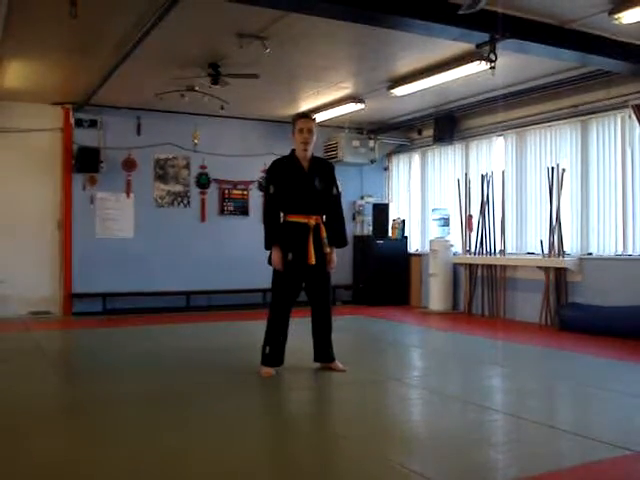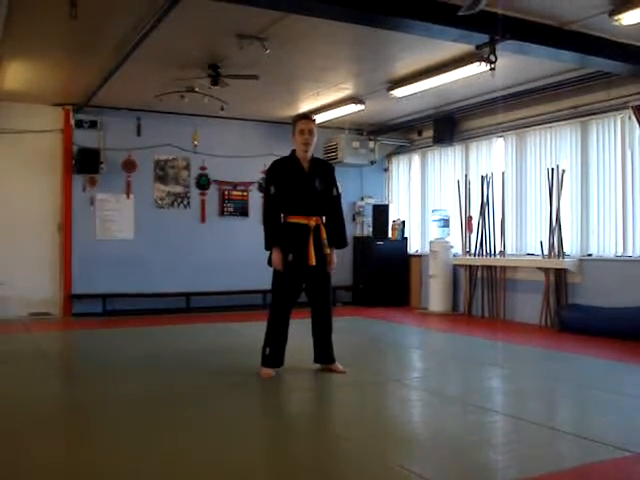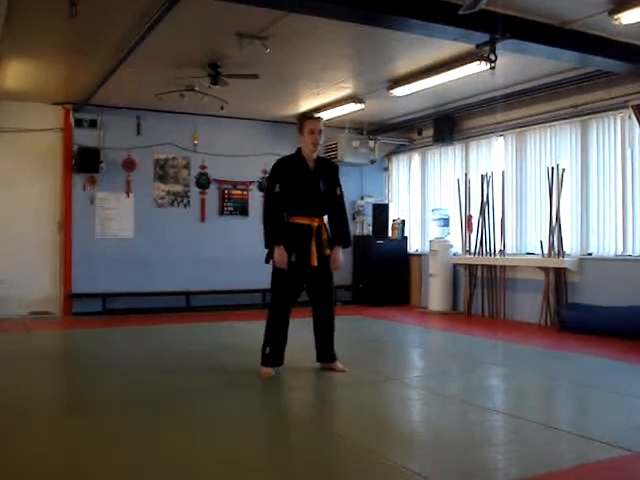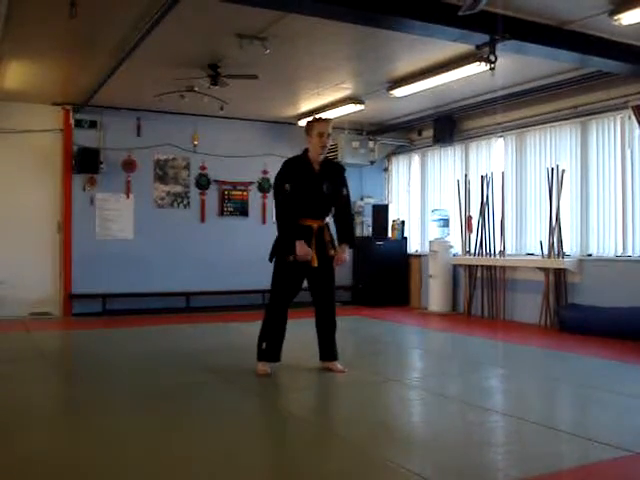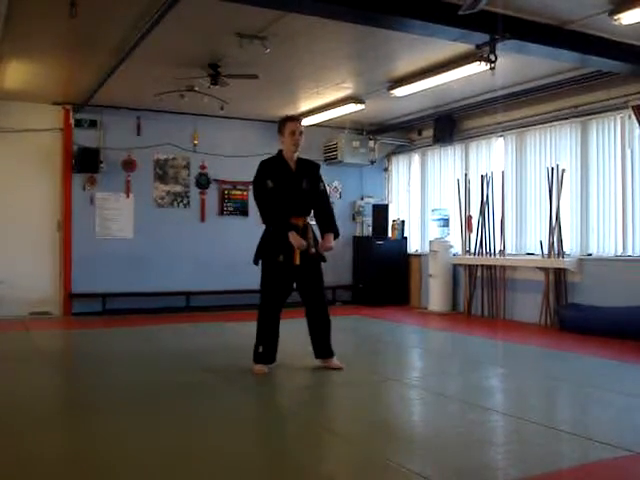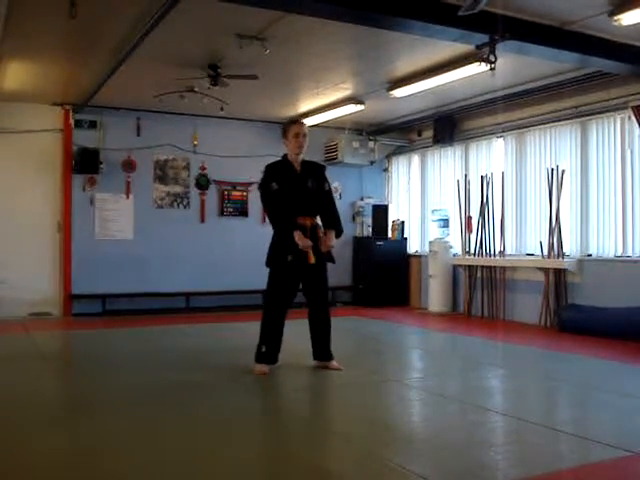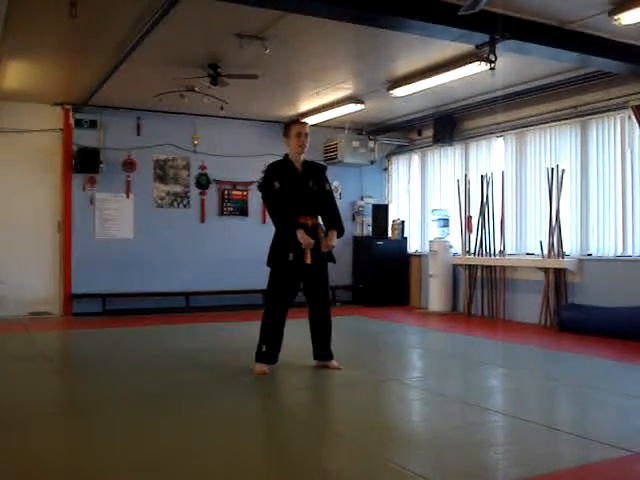
dt=0.4s
person 1, frame 1
left shoulder: (326, 169)
right shoulder: (279, 167)
left elbow: (334, 209)
right elbow: (271, 210)
left wrist: (333, 246)
right wrist: (274, 247)
left hip: (318, 240)
right hip: (290, 238)
left knee: (322, 301)
right knee: (281, 302)
left ankle: (325, 357)
right ankle: (270, 359)
person 1, frame 2
left shoulder: (326, 170)
right shoulder: (279, 168)
left elbow: (334, 210)
right elbow: (271, 211)
left wrist: (333, 247)
right wrist: (275, 247)
left hip: (318, 241)
right hip: (290, 239)
left knee: (322, 302)
right knee: (282, 303)
left ankle: (326, 358)
right ankle: (270, 361)
person 1, frame 3
left shoulder: (330, 169)
right shoulder: (284, 167)
left elbow: (337, 209)
right elbow: (272, 209)
left wrist: (338, 246)
right wrist: (277, 245)
left hip: (319, 241)
right hip: (291, 239)
left knee: (324, 302)
right knee: (281, 302)
left ankle: (327, 357)
right ankle: (270, 360)
person 1, frame 4
left shoulder: (336, 171)
right shoulder: (291, 168)
left elbow: (344, 209)
right elbow: (283, 208)
left wrist: (345, 244)
right wrist: (296, 241)
left hip: (322, 240)
right hip: (293, 240)
left knee: (326, 302)
right knee: (279, 300)
left ankle: (328, 357)
right ankle: (266, 357)
person 1, frame 5
left shoulder: (311, 169)
right shoulder: (267, 168)
left elbow: (322, 203)
right elbow: (267, 207)
left wrist: (329, 233)
right wrist: (288, 233)
left hip: (306, 238)
right hip: (277, 240)
left knee: (317, 300)
right knee: (271, 303)
left ankle: (325, 355)
right ankle: (262, 358)
person 1, frame 6
left shoulder: (317, 171)
right shoulder: (273, 172)
left elbow: (328, 204)
right elbow: (273, 209)
left wrist: (332, 231)
right wrist: (294, 233)
left hip: (315, 241)
right hip: (287, 242)
left knee: (320, 301)
right knee: (277, 302)
left ankle: (323, 356)
right ankle: (265, 358)
person 1, frame 7
left shoulder: (318, 171)
right shoulder: (275, 171)
left elbow: (329, 204)
right elbow: (276, 208)
left wrist: (333, 231)
right wrist: (297, 232)
left hip: (317, 241)
right hip: (288, 240)
left knee: (321, 301)
right knee: (277, 301)
left ankle: (323, 355)
right ankle: (265, 357)
